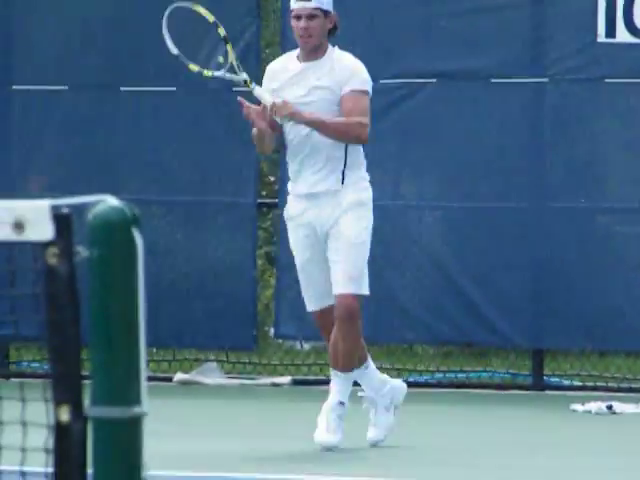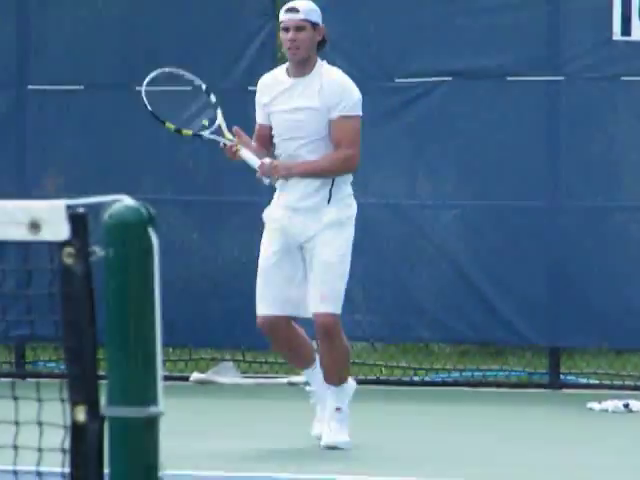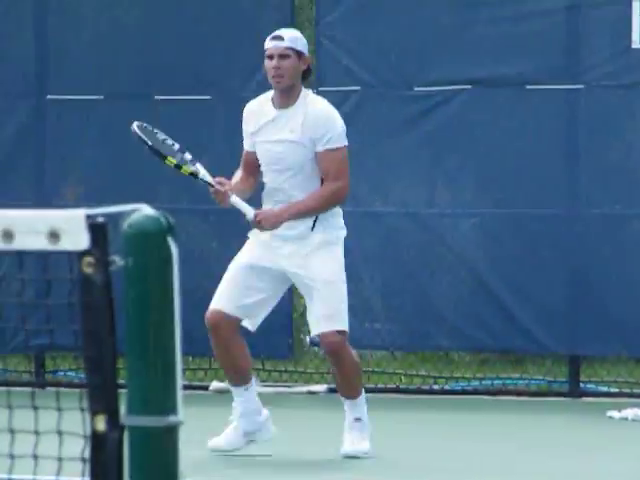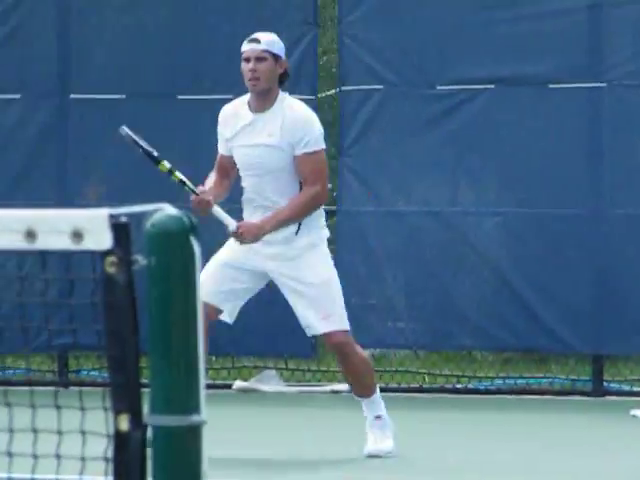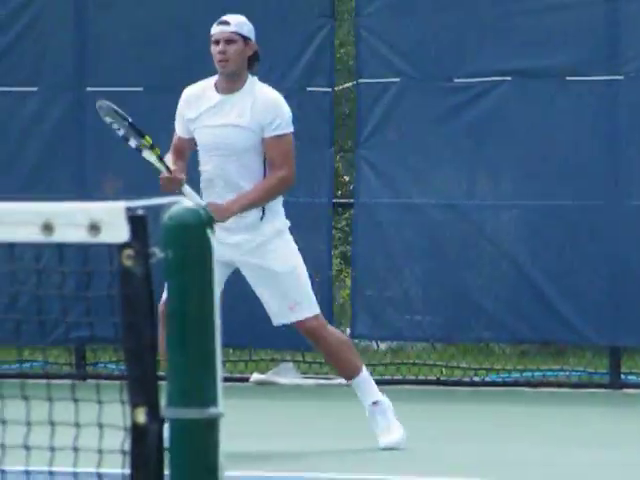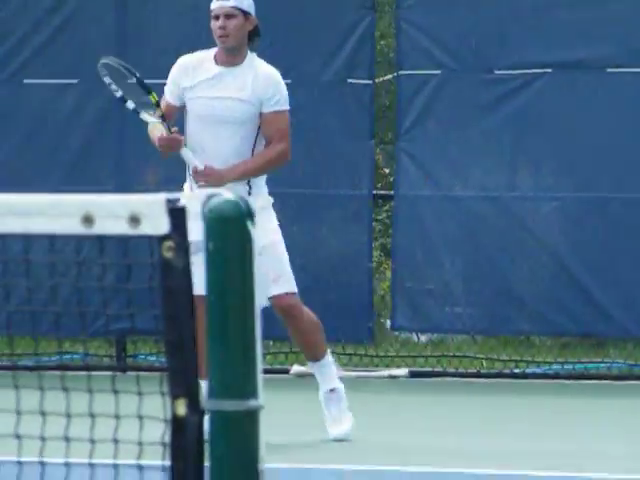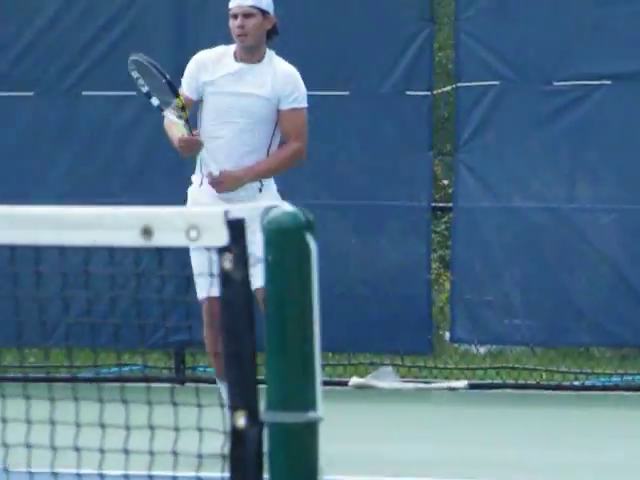
dt=0.1s
person 1, frame 1
left shoulder: (349, 69)
right shoulder: (277, 72)
left elbow: (358, 129)
right elbow: (268, 147)
left wrist: (299, 113)
right wrist: (261, 125)
left hip: (347, 201)
right hip: (302, 205)
left knee: (347, 305)
right knee: (324, 314)
left ankle: (336, 406)
right ankle: (383, 389)
person 1, frame 2
left shoulder: (339, 88)
right shoulder: (268, 85)
left elbow: (349, 158)
left wrist: (290, 169)
right wrist: (242, 147)
left hip: (329, 215)
right hip: (283, 216)
left knee: (326, 320)
right knee: (270, 321)
left ankle: (335, 410)
right ankle: (331, 389)
person 1, frame 3
left shoulder: (324, 116)
right shoulder: (253, 111)
left elbow: (337, 188)
left wrist: (280, 214)
right wrist: (231, 188)
left hip: (315, 240)
right hip: (266, 239)
left knee: (333, 340)
right knee: (219, 322)
left ankle: (357, 420)
right ankle: (250, 418)
person 1, frame 4
left shoulder: (301, 120)
right shoulder: (229, 115)
left elbow: (317, 191)
right elbow: (223, 174)
left wrist: (265, 225)
right wrist: (208, 194)
left hip: (300, 243)
right hip: (248, 241)
left knee: (338, 339)
left ankle: (377, 420)
person 1, frame 5
left shoulder: (270, 103)
right shoulder: (192, 97)
left elbow: (284, 174)
right elbow: (177, 155)
left wrist: (233, 205)
right wrist: (172, 174)
left hip: (262, 228)
right hip: (210, 227)
left knee: (312, 325)
right knee: (170, 312)
left ankle: (375, 405)
person 1, frame 6
left shoulder: (268, 80)
right shoulder: (187, 67)
left elbow: (280, 149)
right elbow: (158, 123)
left wrist: (228, 175)
right wrist: (163, 139)
left hip: (248, 205)
left knee: (287, 304)
right knee: (194, 307)
left ankle: (332, 391)
person 1, frame 7
left shoulder: (287, 78)
right shoulder: (204, 63)
left elbow: (296, 146)
right elbow: (174, 113)
left wrist: (243, 175)
right wrist: (179, 138)
left hip: (256, 199)
right hip: (206, 198)
left knee: (266, 300)
right knee: (213, 308)
